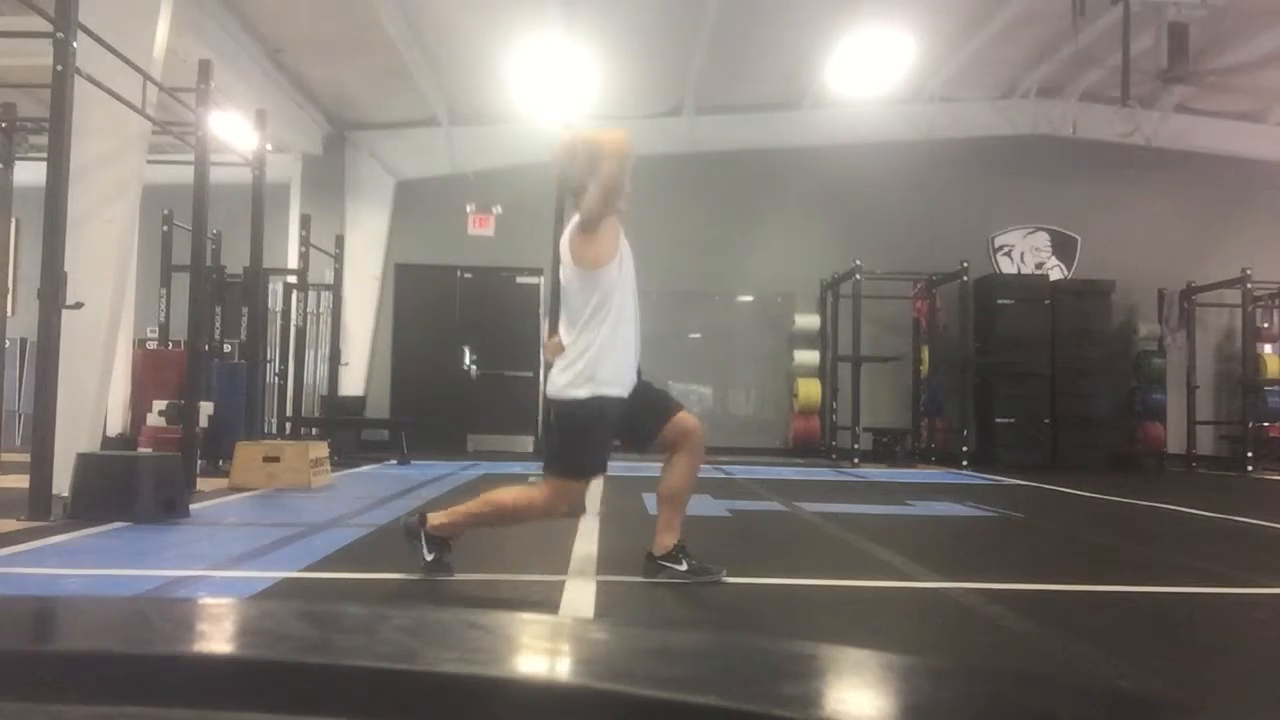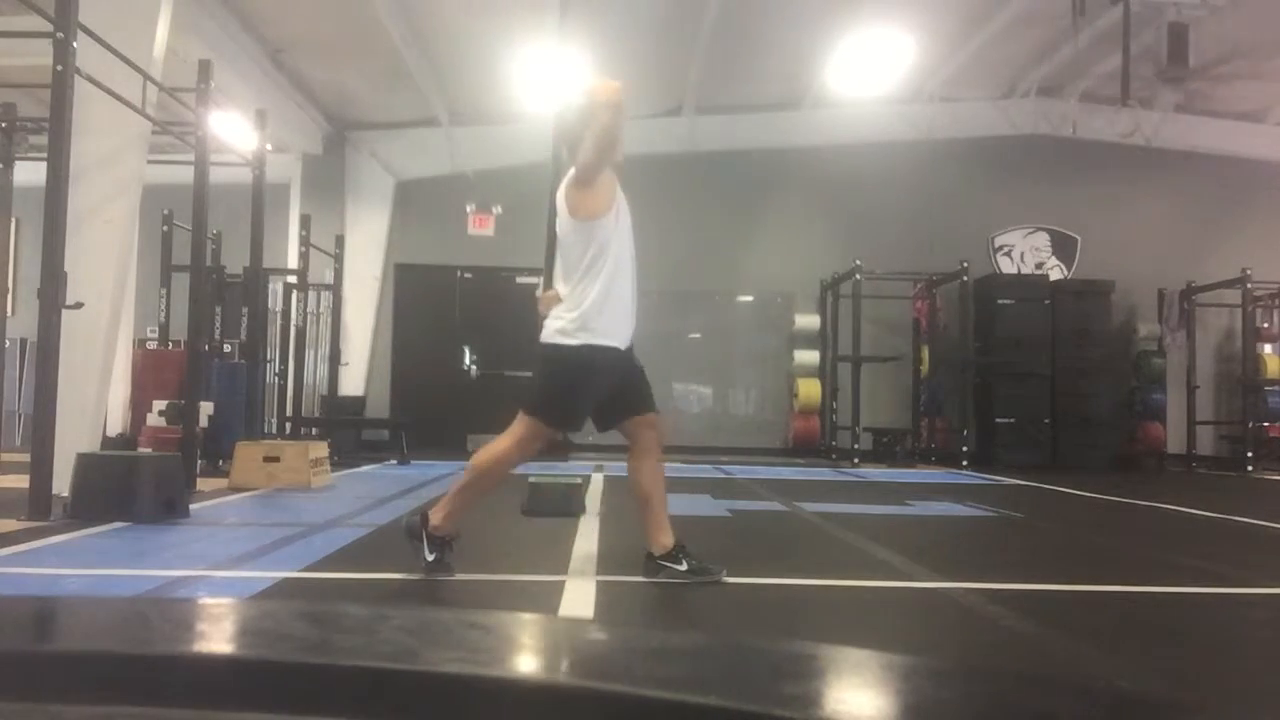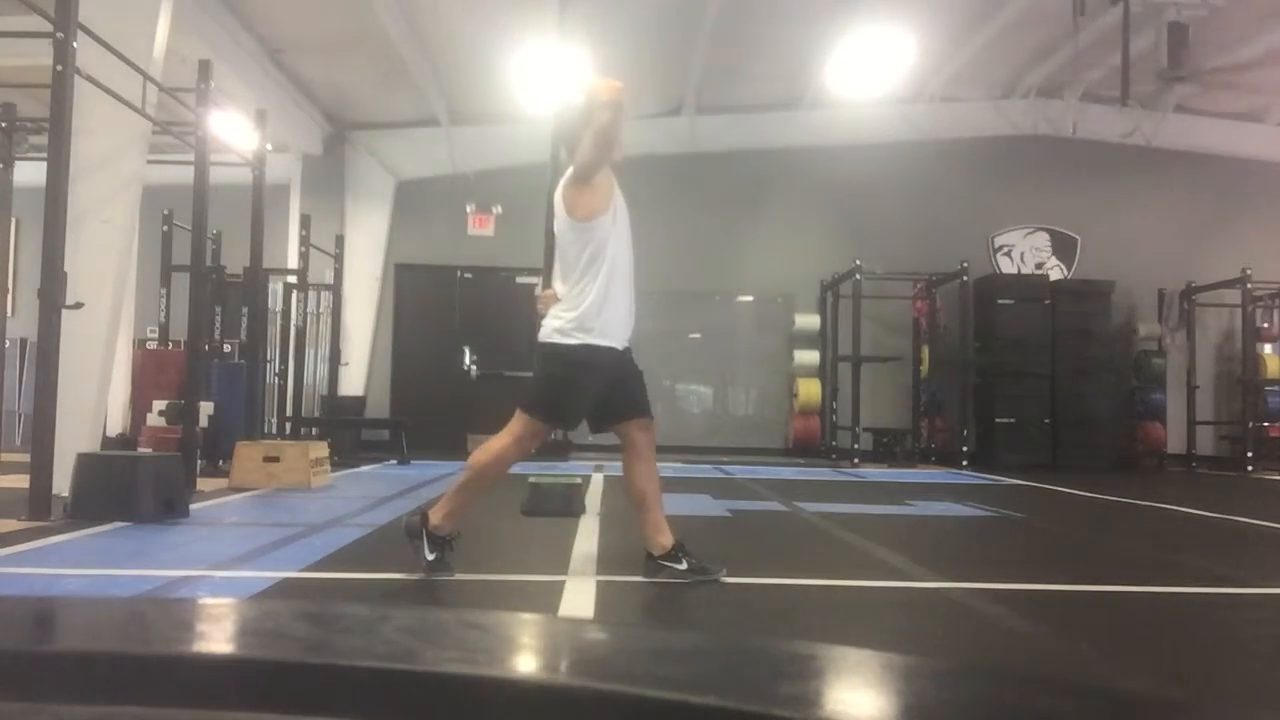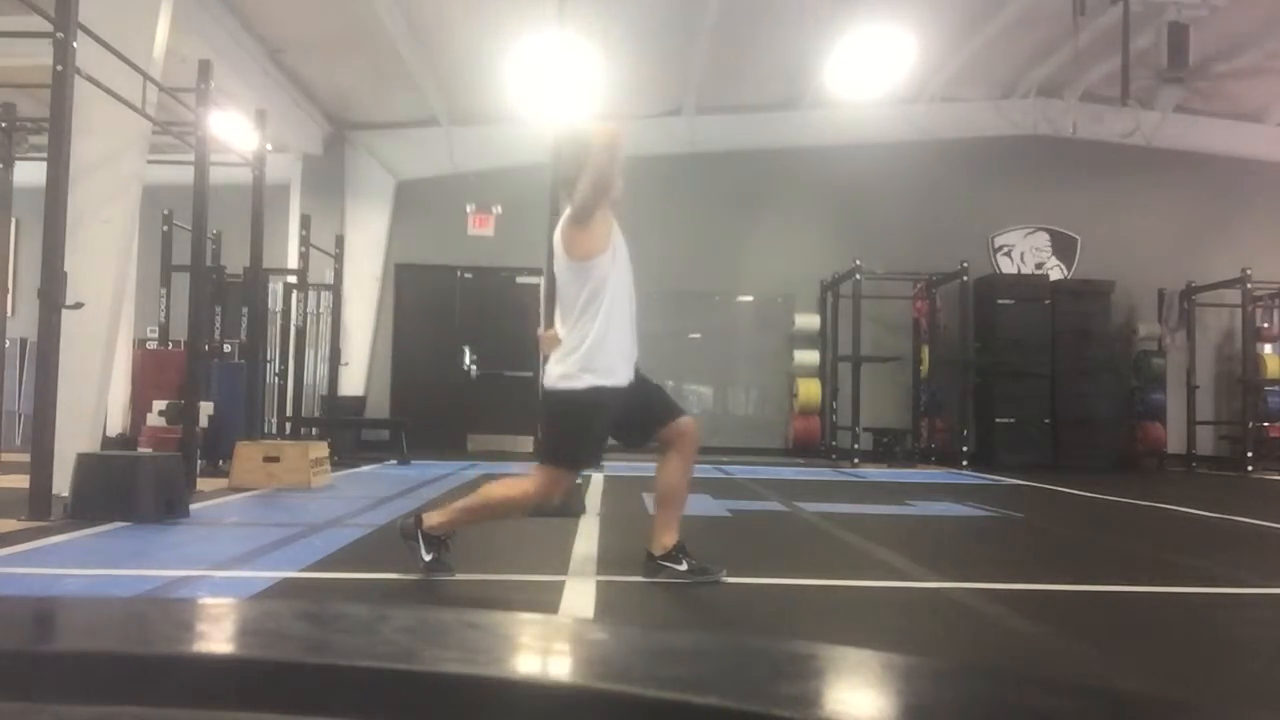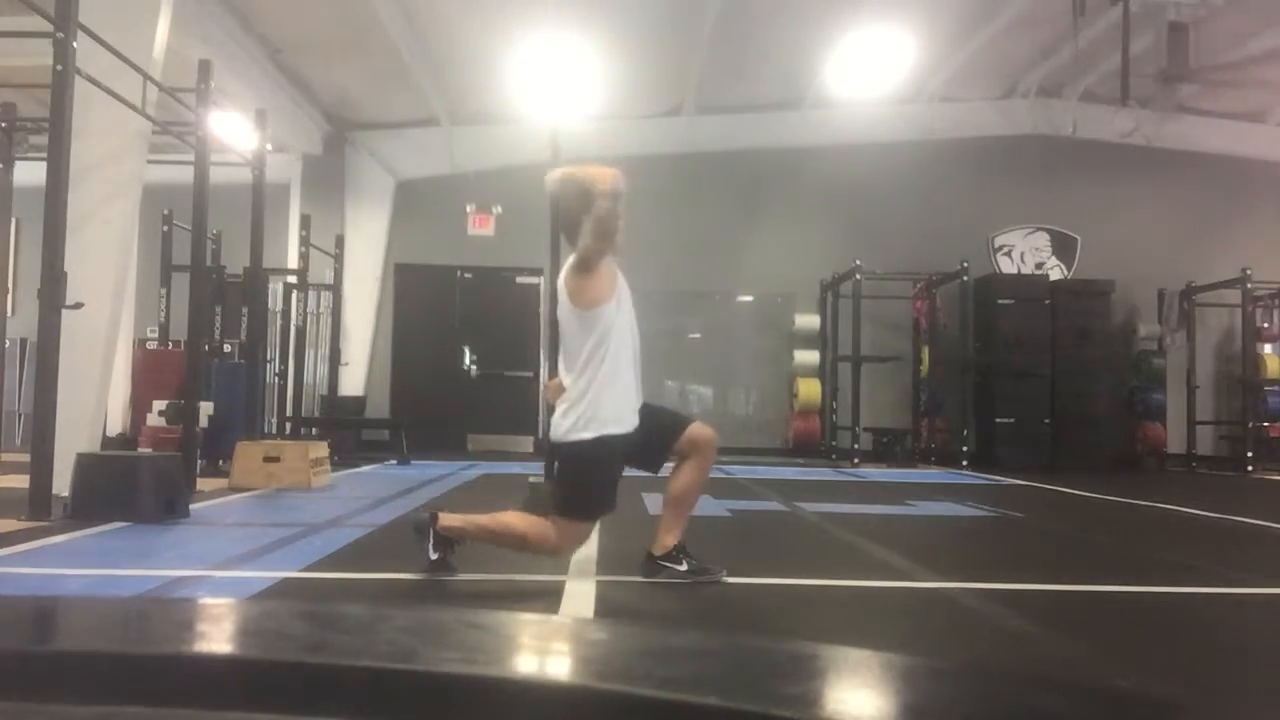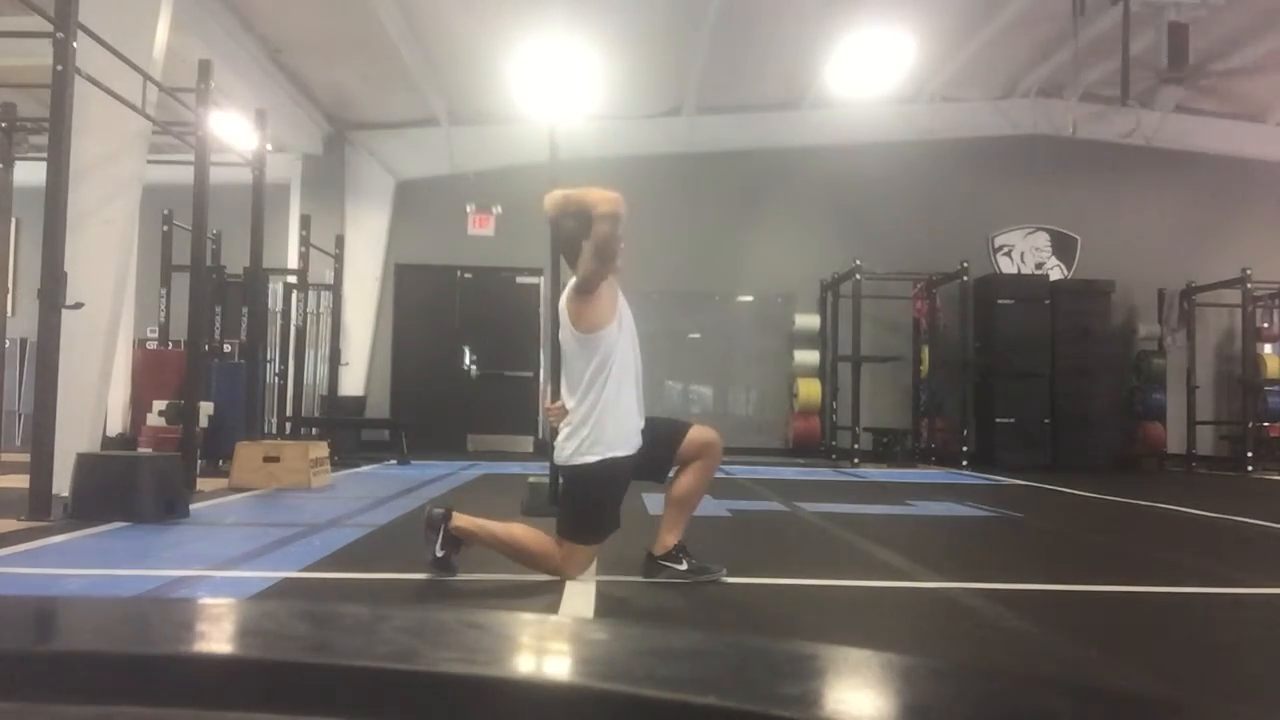
dt=0.3s
person 1, frame 1
left shoulder: (597, 231)
right shoulder: (591, 225)
right elbow: (616, 149)
right wrist: (575, 146)
left hip: (615, 381)
right hip: (586, 391)
left knee: (688, 434)
right knee: (556, 501)
left ankle: (665, 553)
right ankle: (433, 525)
person 1, frame 2
left shoulder: (594, 186)
right shoulder: (588, 179)
right elbow: (610, 96)
right wrist: (598, 99)
left hip: (606, 343)
right hip: (580, 345)
left knee: (647, 435)
right knee: (525, 439)
left ankle: (664, 553)
right ankle: (435, 524)
person 1, frame 3
left shoulder: (594, 185)
right shoulder: (585, 177)
right elbow: (610, 95)
left hip: (604, 342)
right hip: (577, 344)
left knee: (639, 436)
right knee: (522, 436)
left ankle: (664, 552)
right ankle: (434, 524)
person 1, frame 4
left shoulder: (593, 224)
right shoulder: (583, 219)
right elbow: (606, 139)
right wrist: (588, 140)
left hip: (612, 375)
right hip: (583, 383)
left knee: (683, 434)
right knee: (546, 488)
left ankle: (664, 552)
right ankle: (431, 525)
person 1, frame 5
left shoulder: (595, 271)
right shoulder: (588, 266)
right elbow: (609, 183)
right wrist: (565, 180)
left hip: (615, 417)
right hip: (592, 429)
left knee: (702, 442)
right knee: (561, 539)
left ankle: (665, 554)
right ankle: (443, 525)
person 1, frame 6
left shoulder: (594, 294)
right shoulder: (589, 290)
right elbow: (610, 207)
right wrist: (562, 201)
left hip: (617, 436)
right hip: (597, 450)
left knee: (707, 444)
right knee: (568, 563)
left ankle: (665, 553)
right ankle: (453, 525)
